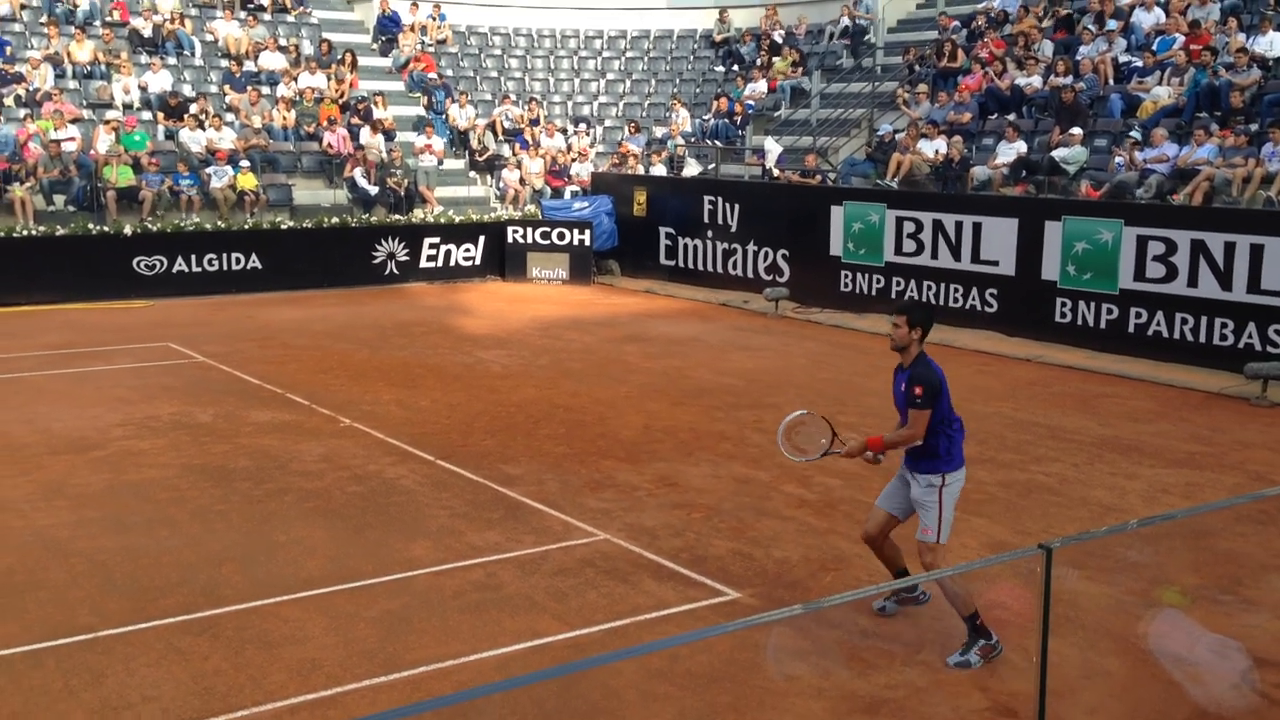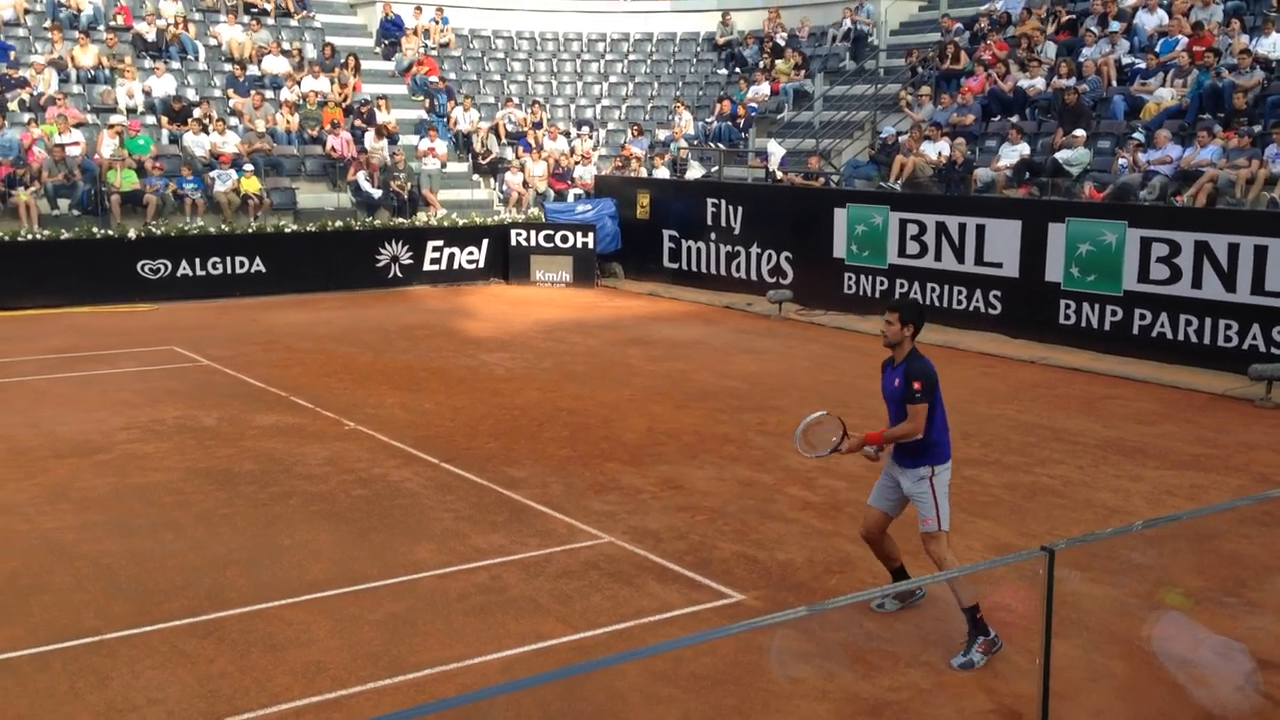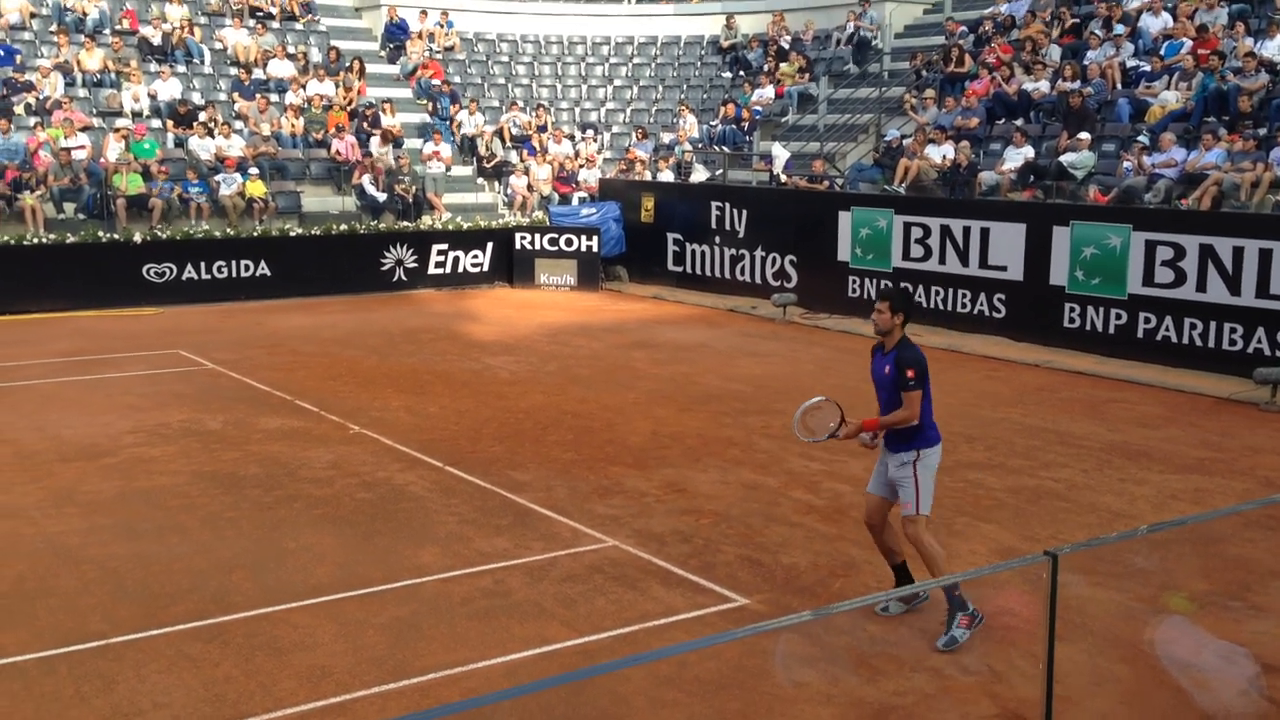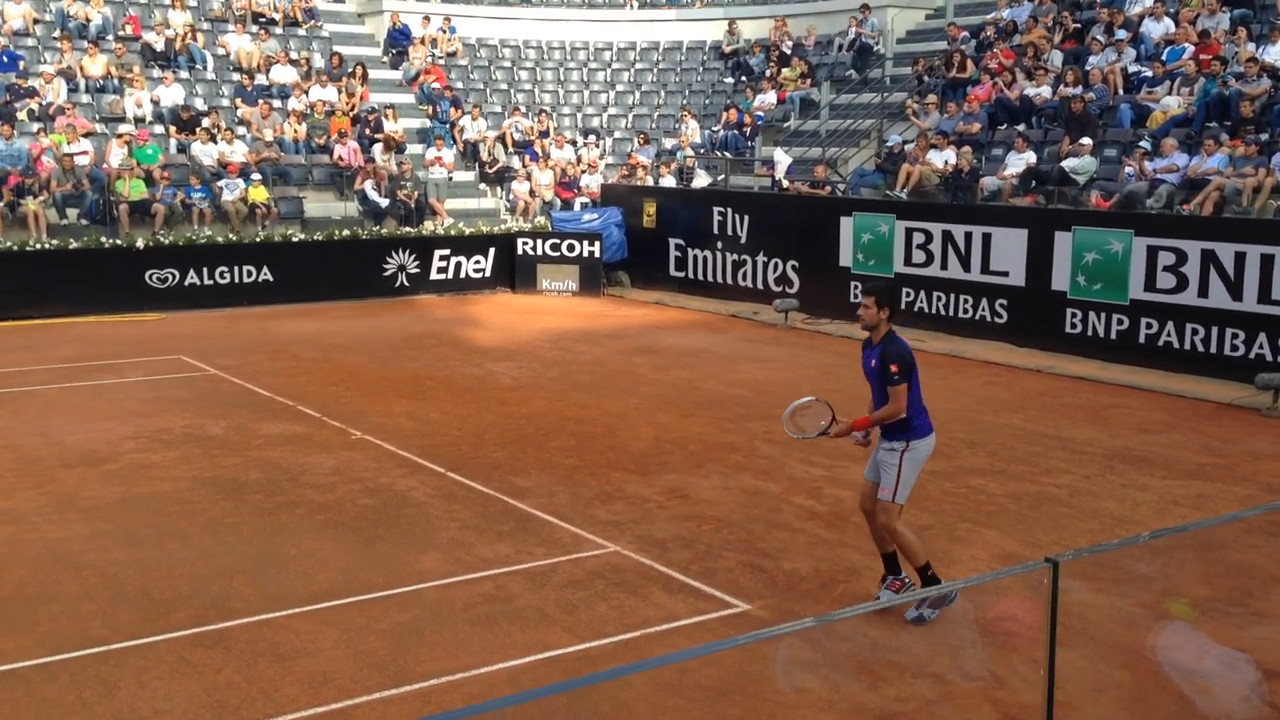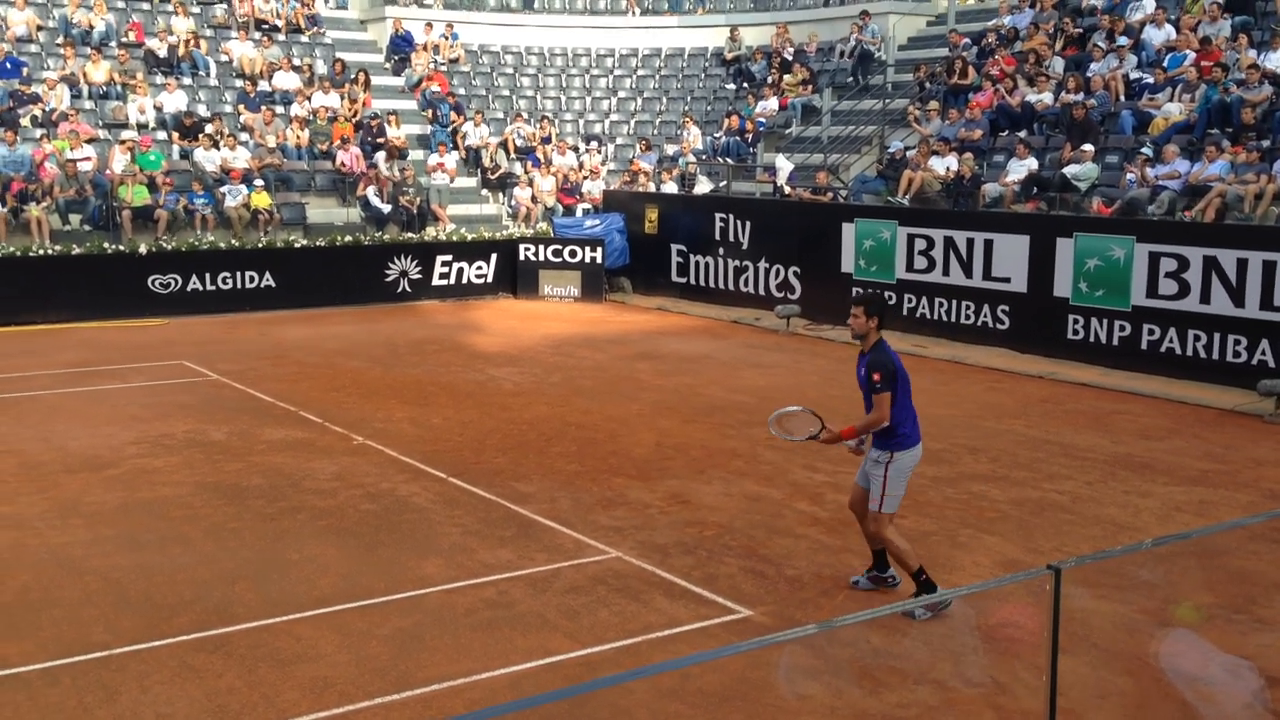
dt=0.1s
person 1, frame 1
left shoulder: (924, 376)
right shoulder: (901, 370)
left elbow: (915, 435)
left wrist: (868, 443)
right wrist: (879, 447)
left hip: (940, 476)
right hip: (912, 471)
left knee: (931, 558)
right knee: (873, 533)
left ankle: (983, 638)
right ankle: (908, 590)
person 1, frame 2
left shoulder: (919, 370)
right shoulder: (889, 366)
left elbow: (915, 428)
left wrist: (868, 439)
right wrist: (879, 442)
left hip: (928, 469)
right hip: (899, 465)
left knee: (937, 549)
right knee: (870, 531)
left ankle: (982, 634)
right ankle: (906, 589)
person 1, frame 3
left shoulder: (909, 358)
right shoulder: (878, 352)
left elbow: (911, 415)
left wrist: (863, 427)
right wrist: (873, 429)
left hip: (918, 452)
right hip: (896, 450)
left knee: (915, 531)
right knee: (873, 520)
left ankle: (962, 610)
right ankle: (905, 587)
person 1, frame 4
left shoulder: (895, 352)
right shoulder: (869, 346)
left elbow: (898, 409)
left wrist: (855, 426)
right wrist: (866, 426)
left hip: (910, 442)
right hip: (891, 440)
left knee: (890, 519)
right knee: (868, 506)
left ankle: (935, 588)
right ankle: (895, 576)
person 1, frame 5
left shoulder: (878, 361)
right shoulder: (869, 354)
left elbow: (880, 418)
left wrist: (841, 435)
right wrist: (860, 437)
left hip: (897, 450)
right hip: (886, 446)
left knee: (879, 526)
right knee: (858, 505)
left ankle: (930, 591)
right ankle: (881, 572)
